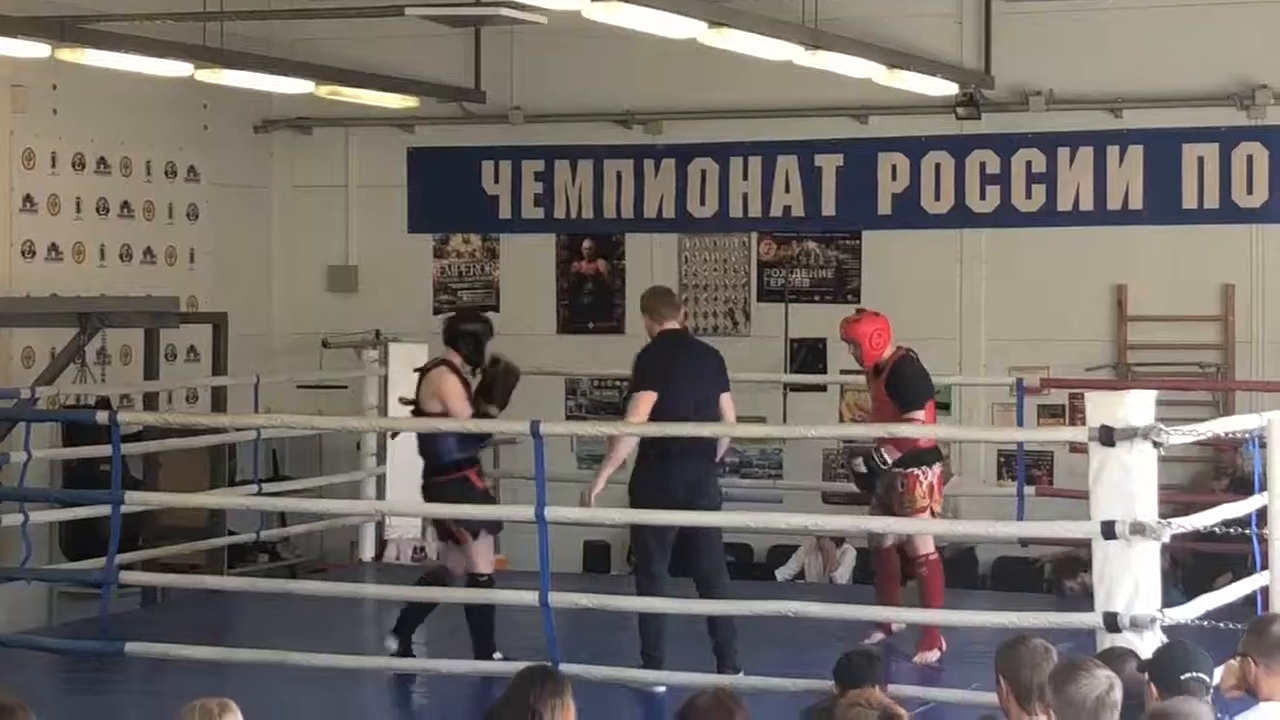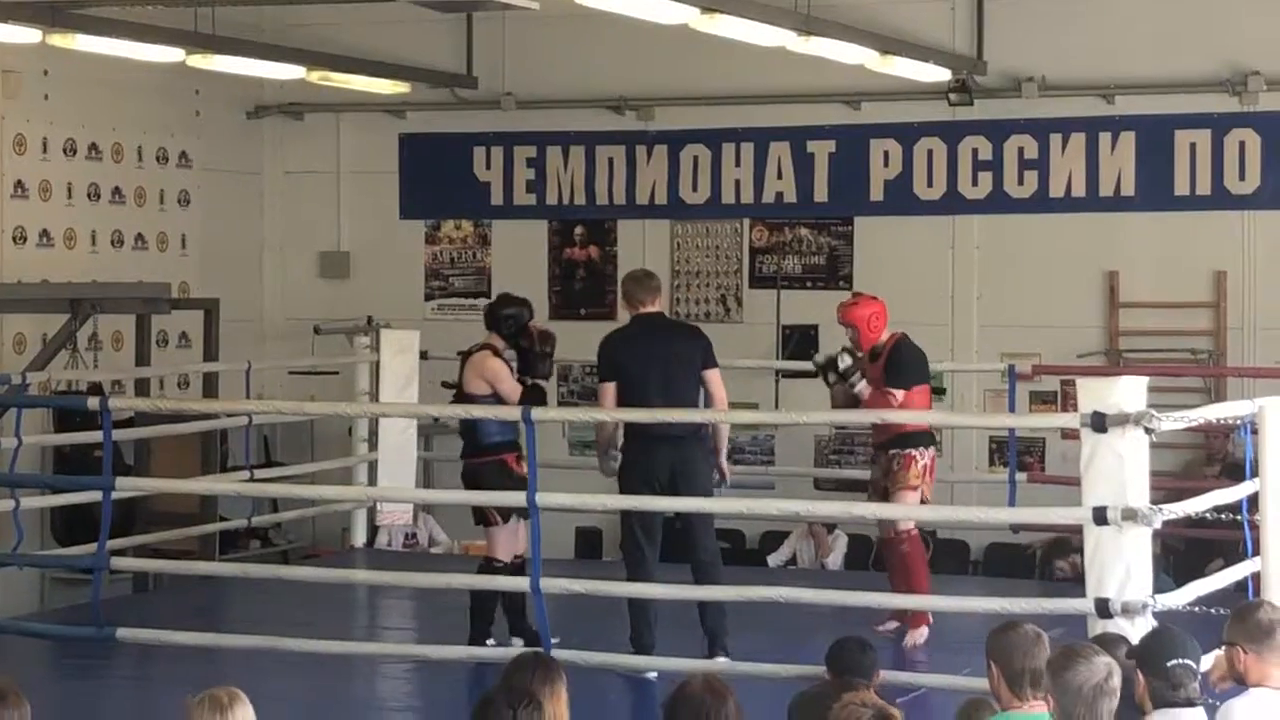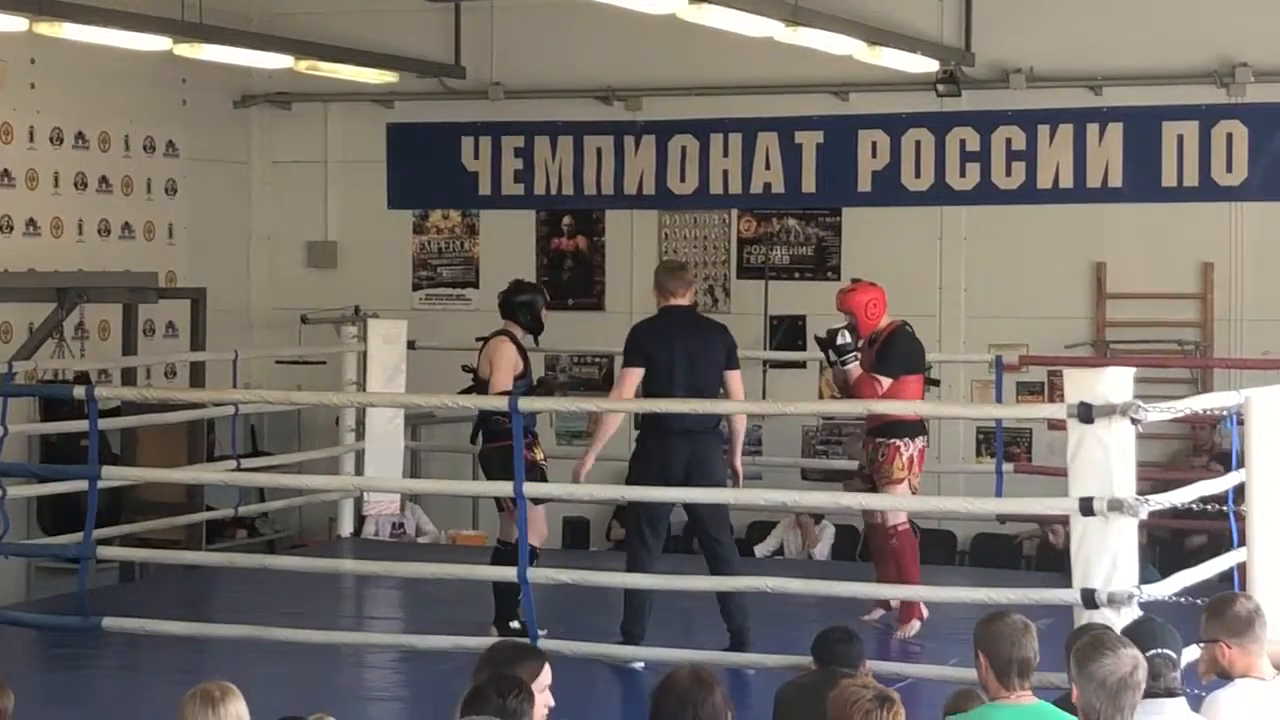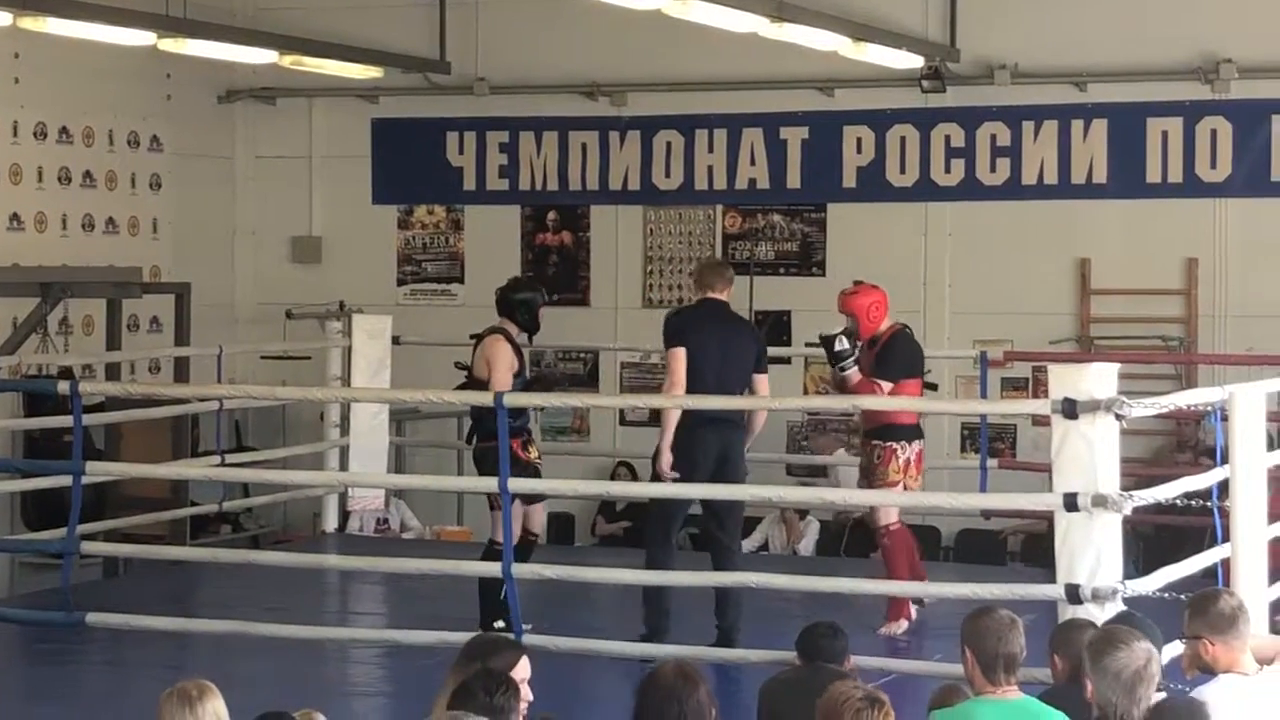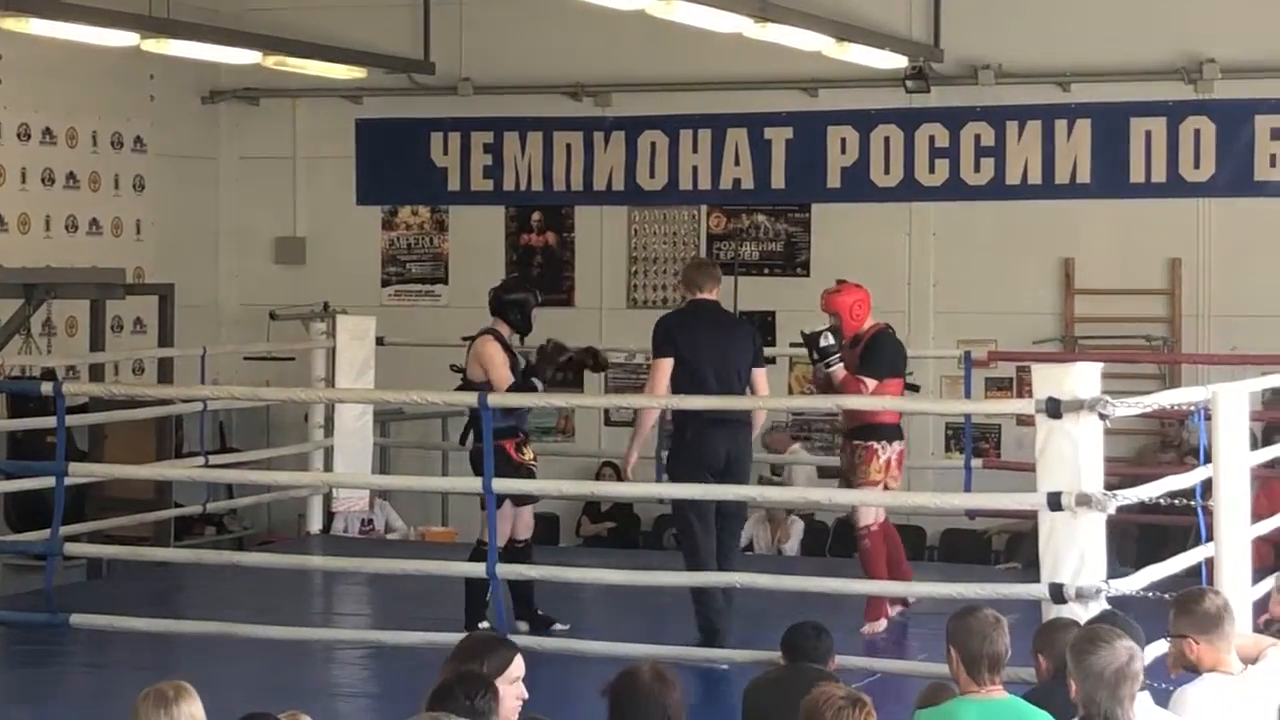
dt=0.4s
person 1, frame 1
left shoulder: (653, 355)
right shoulder: (711, 356)
left elbow: (636, 422)
right elbow: (728, 420)
left wrist: (602, 476)
left hip: (660, 470)
right hip: (702, 470)
left knee: (651, 570)
right knee: (712, 569)
left ankle: (653, 666)
right ankle: (729, 663)
person 1, frame 2
left shoulder: (614, 344)
right shoulder: (692, 336)
left elbow: (607, 415)
right elbow: (719, 400)
left wrist: (605, 455)
right wrist: (720, 453)
left hip: (643, 456)
right hip: (691, 453)
left knee: (641, 557)
right knee: (705, 551)
left ankle: (644, 652)
right ankle: (718, 646)
person 1, frame 3
left shoulder: (645, 332)
right shoulder: (718, 333)
left elbow: (622, 398)
right elbow: (737, 400)
left wrist: (590, 454)
right wrist: (735, 453)
left hip: (659, 448)
right hip: (706, 448)
left knee: (643, 549)
right knee: (720, 545)
left ankle: (633, 642)
right ankle: (741, 639)
person 1, frame 4
left shoulder: (681, 319)
right shoulder: (749, 332)
left elbow: (676, 384)
right elbow: (761, 404)
left wrist: (664, 444)
left hip: (691, 436)
right hip: (730, 440)
left knee: (661, 535)
right knee: (726, 542)
left ankle: (656, 632)
right ankle: (728, 637)
person 1, frame 5
left shoulder: (672, 325)
right shoulder: (744, 329)
left elbow: (656, 392)
right elbow: (762, 398)
left wrist: (634, 448)
left hip: (695, 439)
right hip: (736, 440)
left knee: (698, 540)
right knee: (728, 540)
left ankle: (713, 638)
right ankle: (720, 632)
person 2, frame 1
left shoulder: (905, 370)
right shoulder: (878, 370)
left wrist: (875, 460)
right wrist: (869, 459)
left hip: (916, 466)
right hip: (893, 468)
left knee: (920, 548)
right knee: (880, 541)
left ankle: (932, 636)
right ankle: (889, 618)
person 2, frame 2
left shoulder: (904, 353)
right shoulder: (869, 356)
left elbow: (885, 406)
right elbow: (852, 406)
left wrist: (852, 379)
right wrist: (835, 378)
left hip: (912, 448)
right hip: (885, 450)
left knee: (903, 527)
right knee: (889, 533)
left ankle: (921, 613)
right ankle: (904, 609)
person 2, frame 3
left shoulder: (899, 341)
right shoulder: (873, 340)
left elbow: (870, 392)
right elbow: (850, 391)
left wrist: (848, 356)
right wrist: (835, 357)
left hip: (900, 437)
right hip: (878, 437)
left knee: (893, 520)
right knee: (873, 518)
left ankle: (913, 606)
right ankle: (888, 594)
person 2, frame 4
left shoulder: (899, 344)
right shoulder: (872, 343)
left elbow: (872, 395)
right elbow: (849, 389)
left wrist: (845, 362)
right wrist: (837, 358)
left hip: (897, 440)
right hip: (878, 439)
left knee: (885, 520)
right knee: (885, 519)
left ankle: (901, 608)
right ankle: (917, 582)
person 2, frame 5
left shoulder: (883, 343)
right shoulder: (853, 342)
left elbow: (857, 393)
right elbow: (829, 389)
left wrist: (831, 358)
right wrist: (817, 356)
left hip: (879, 440)
right hip: (856, 439)
left knee: (864, 522)
right knee: (876, 519)
left ankle: (879, 608)
right ankle: (902, 586)
person 3, frame 1
left shoulder: (445, 373)
right shoulder: (446, 378)
right elbow: (476, 432)
left wrist: (487, 389)
right wrist: (496, 398)
left hip: (451, 480)
right hip: (456, 482)
left knee: (452, 566)
right knee: (481, 568)
left ankle: (401, 638)
right ankle: (486, 655)
person 3, frame 2
left shoulder: (486, 358)
right shoulder: (488, 361)
left elbow: (512, 399)
right elbow: (529, 407)
left wrist: (528, 368)
right wrist: (539, 370)
left hip: (492, 463)
right hip: (494, 465)
left knee: (516, 550)
right knee: (500, 556)
left ankle: (520, 630)
right ankle: (479, 639)
person 3, frame 3
left shoulder: (507, 345)
right shoulder: (504, 347)
right elbow: (499, 406)
left wrist: (534, 394)
right wrist: (537, 398)
left hip: (513, 449)
right hip: (508, 451)
left knee: (512, 537)
right knee: (534, 536)
left ankle: (506, 619)
right ankle: (504, 619)
person 3, frame 4
left shoulder: (499, 341)
right shoulder: (499, 345)
right elbow: (503, 405)
left wrist: (532, 389)
right wrist: (535, 393)
left hip: (511, 448)
right hip: (503, 450)
left knee: (533, 527)
right knee: (506, 539)
left ankle: (498, 610)
right ankle: (491, 621)
person 3, frame 5
left shoulder: (499, 344)
right shoulder: (487, 345)
left elbow: (518, 382)
right elbow: (512, 397)
left wrist: (571, 359)
right wrist: (543, 367)
left hip: (511, 449)
right hip: (497, 451)
left knee: (521, 533)
right knee: (495, 538)
left ankle: (527, 614)
right ankle: (474, 621)
